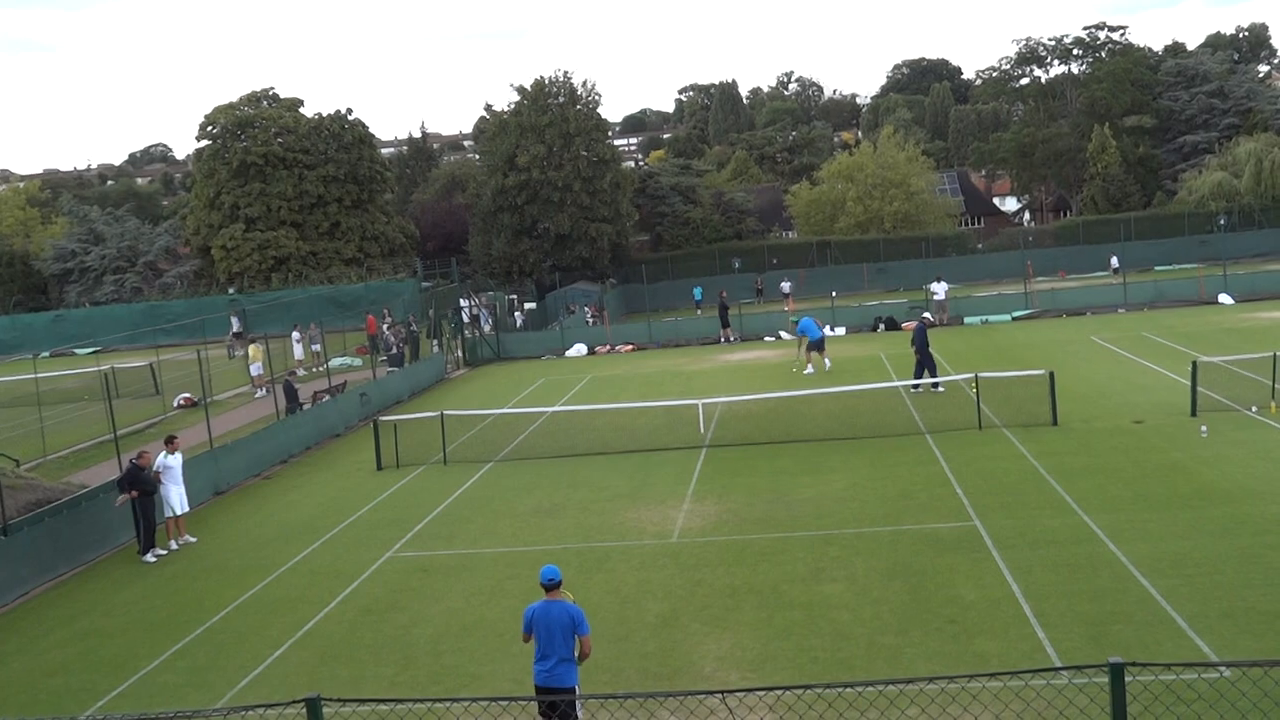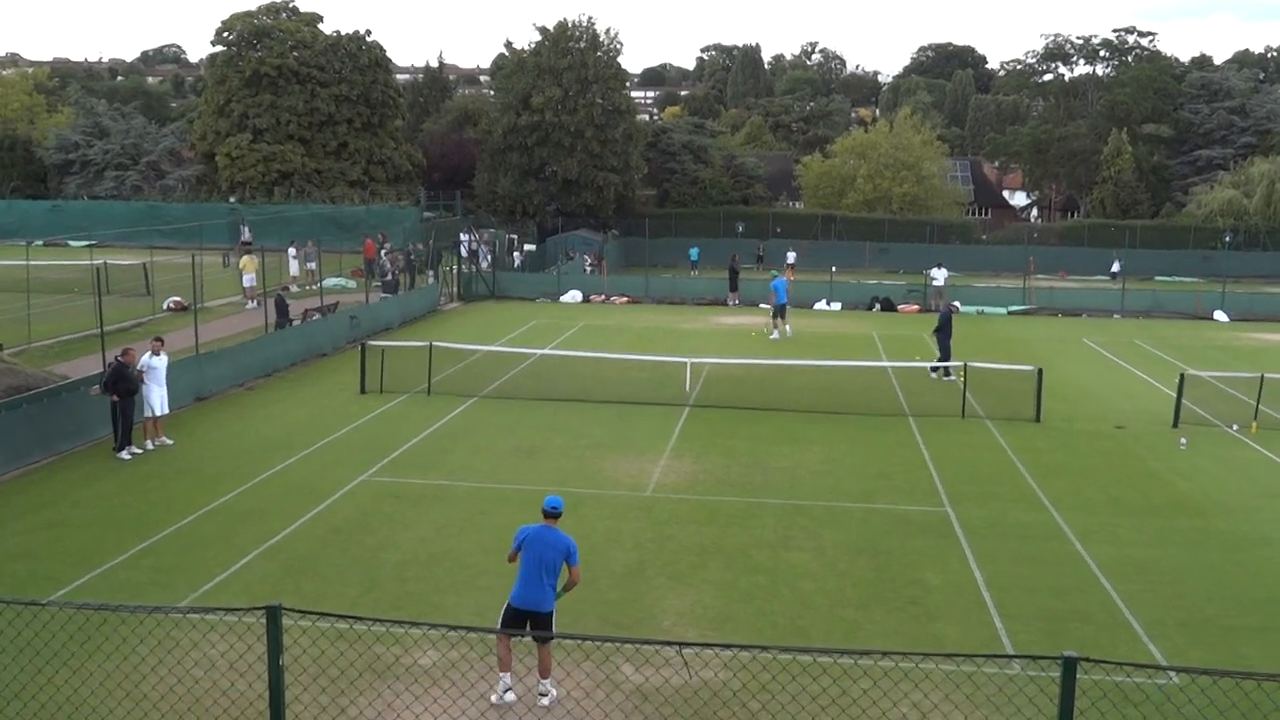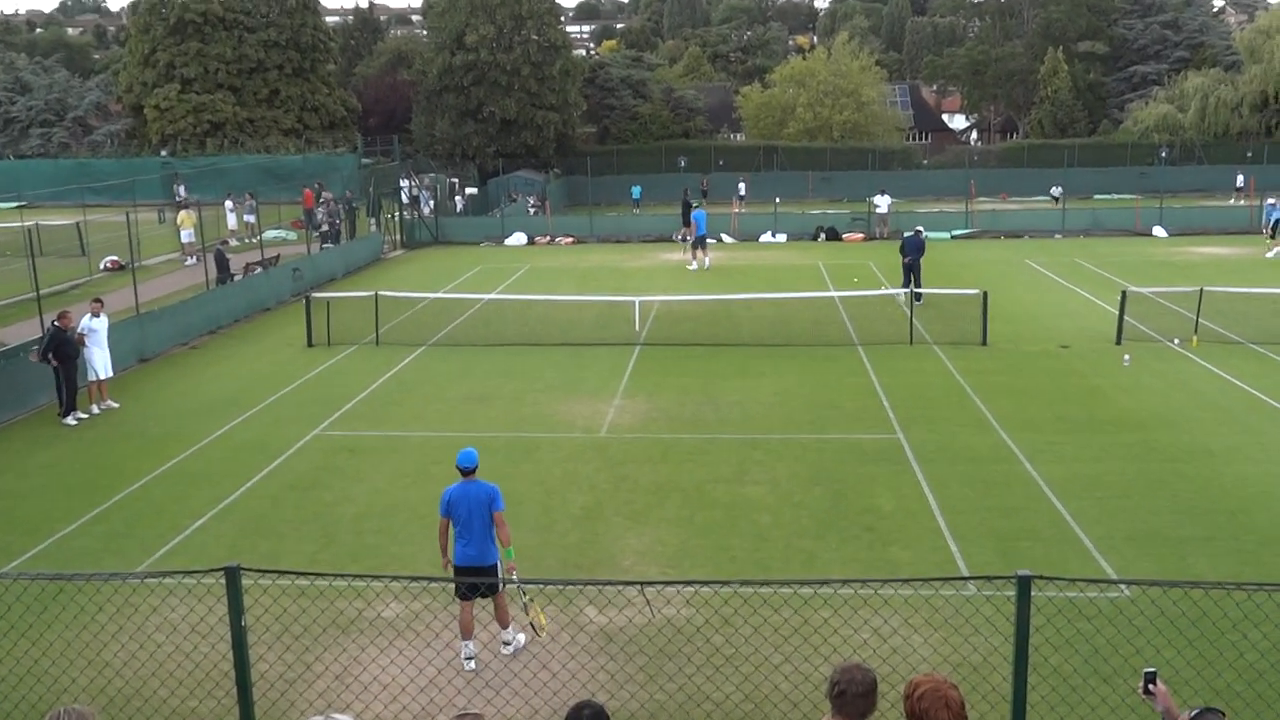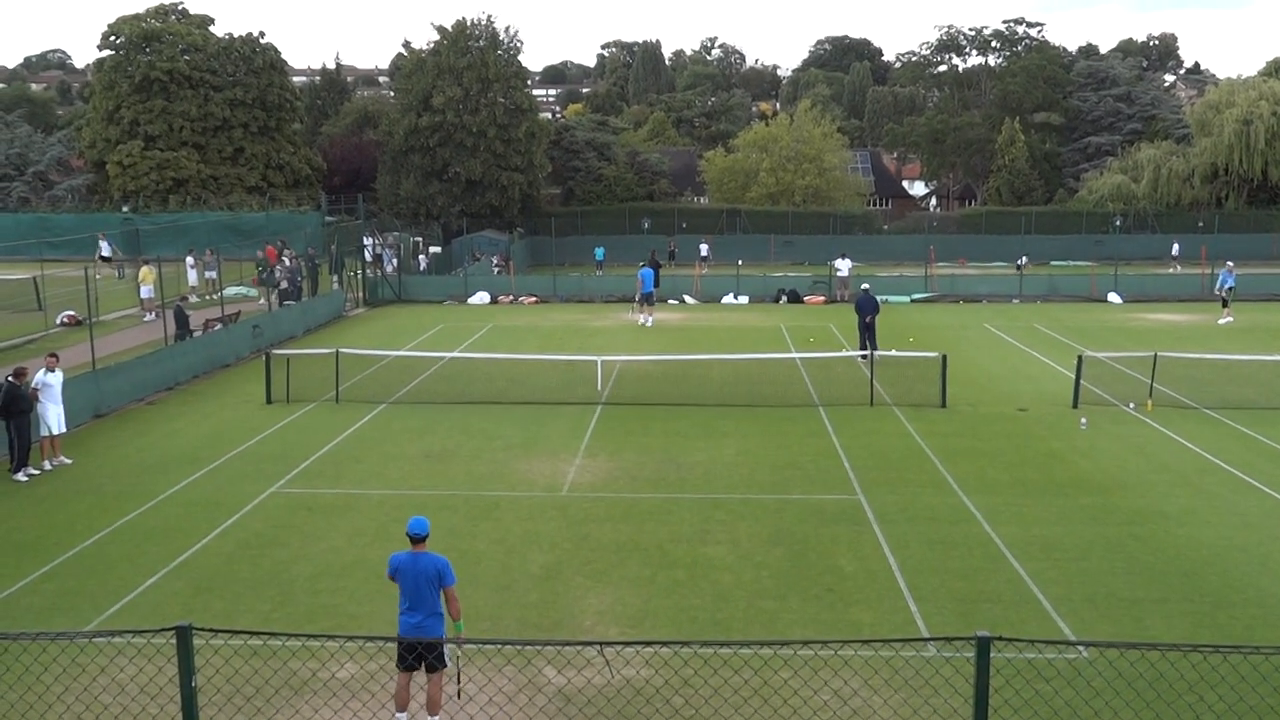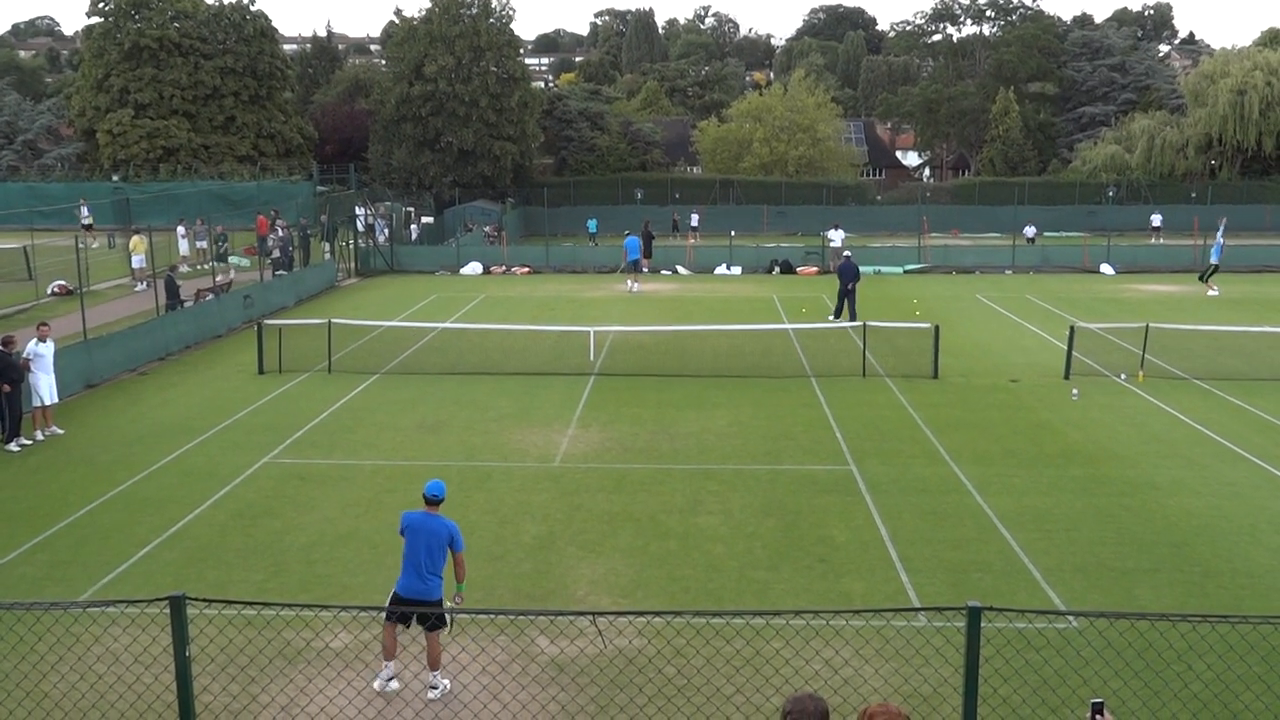
dt=1s
person 1, frame 1
left shoulder: (531, 611)
right shoulder: (575, 612)
left elbow: (525, 639)
right elbow: (586, 650)
right wrist: (577, 662)
left hip: (541, 678)
right hip: (566, 678)
person 1, frame 2
left shoulder: (525, 531)
right shoulder: (568, 543)
left elbow: (510, 559)
right elbow: (575, 578)
right wrist: (559, 593)
left hip: (519, 600)
right hip: (545, 604)
left knee: (503, 638)
right knee: (544, 648)
left ankle: (505, 687)
right ankle: (544, 692)
person 1, frame 3
left shoulder: (448, 493)
right shoulder: (491, 490)
left elbow: (443, 529)
right elbow: (500, 524)
left wrist: (444, 555)
right wrist: (509, 555)
left hip: (462, 559)
right hip: (488, 558)
left knee: (466, 606)
right knee: (499, 599)
left ankle: (468, 654)
right ankle: (508, 640)
person 1, frame 4
left shoulder: (396, 560)
right shoulder: (440, 563)
right elbow: (451, 599)
right wrist: (459, 627)
left hip: (406, 630)
right hip: (433, 631)
left knee: (403, 678)
right knee: (435, 680)
person 1, frame 5
left shoulder: (408, 518)
right shoulder: (451, 527)
right elbow: (459, 562)
right wrist: (460, 590)
left hip: (405, 590)
right hip: (432, 593)
left knee: (389, 628)
right knee: (433, 638)
left ankle: (388, 676)
right ankle: (435, 685)
